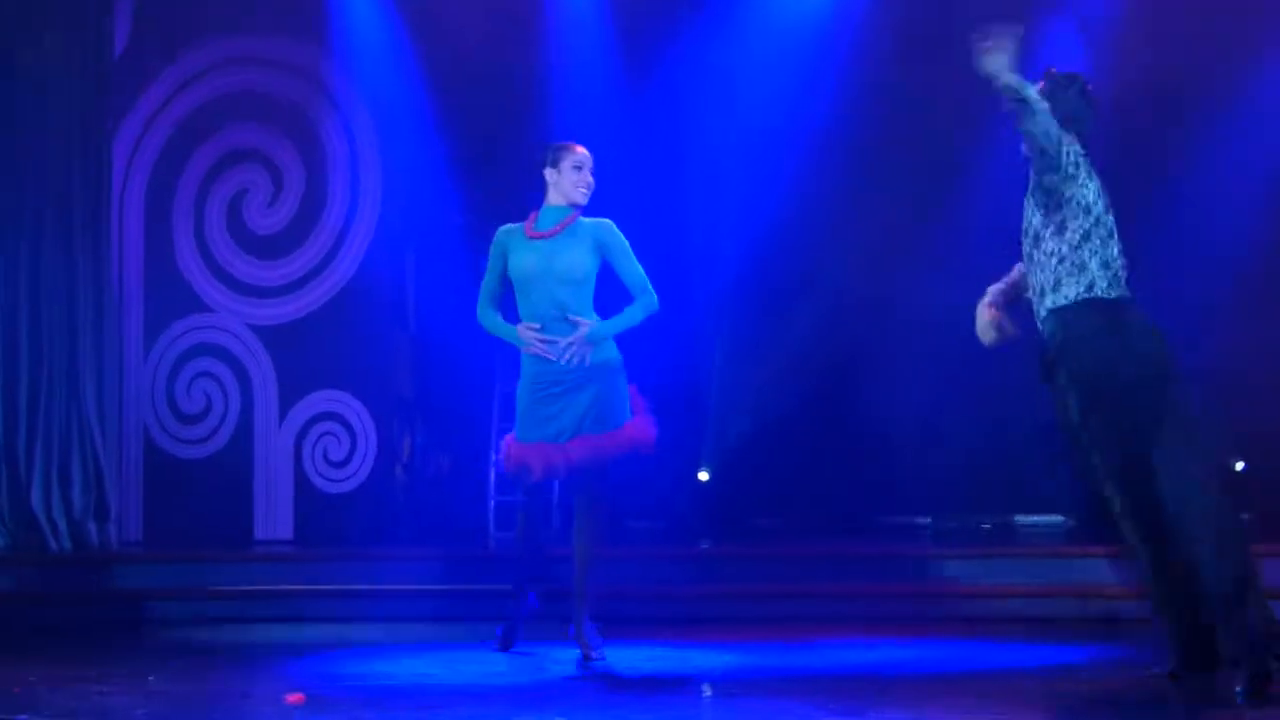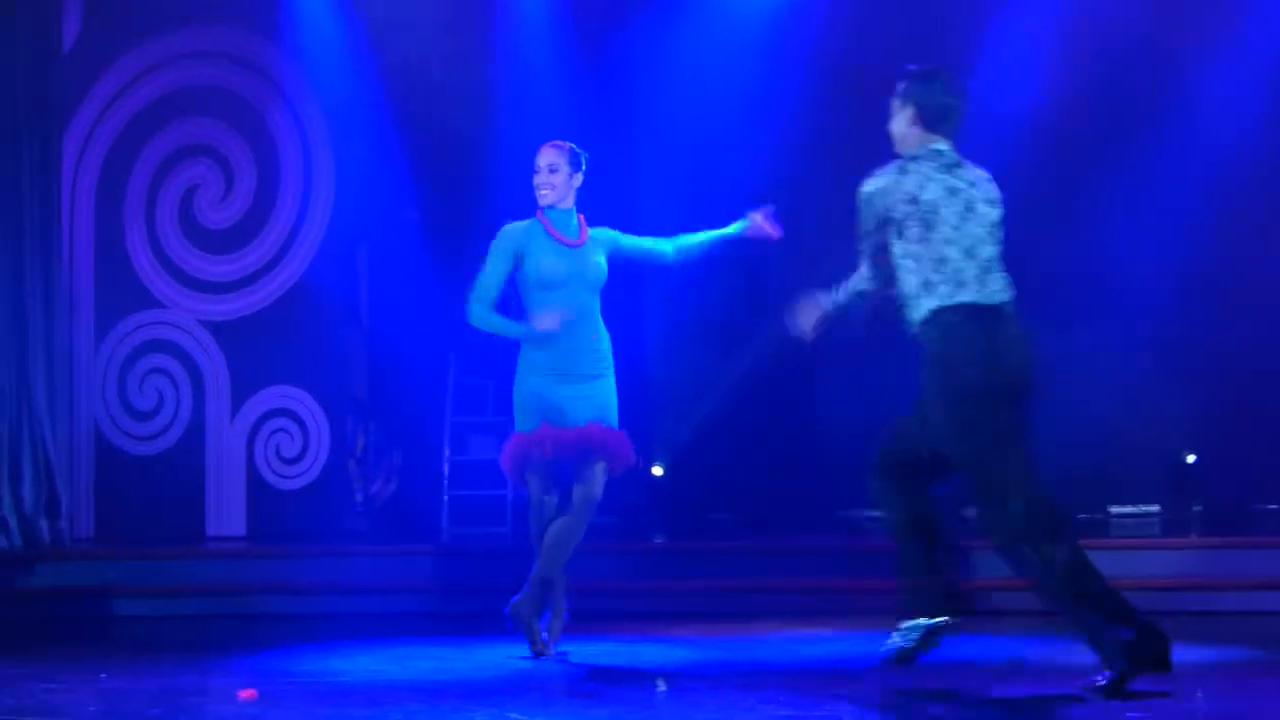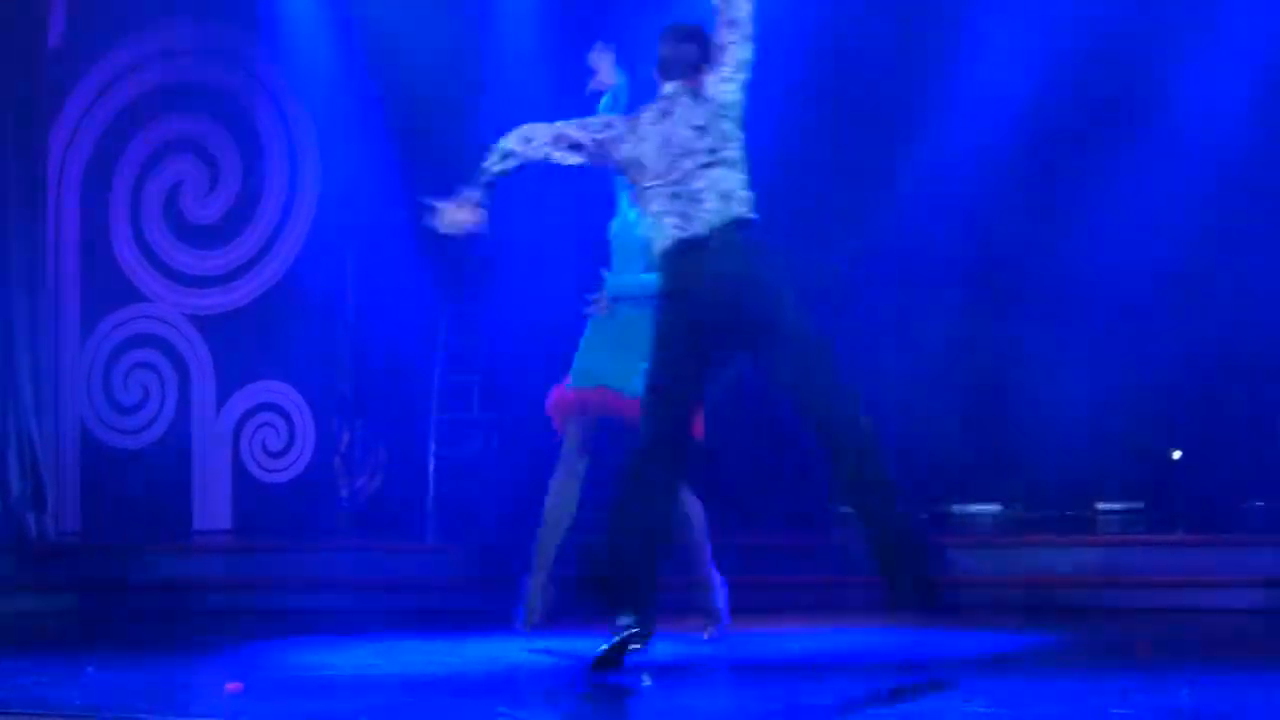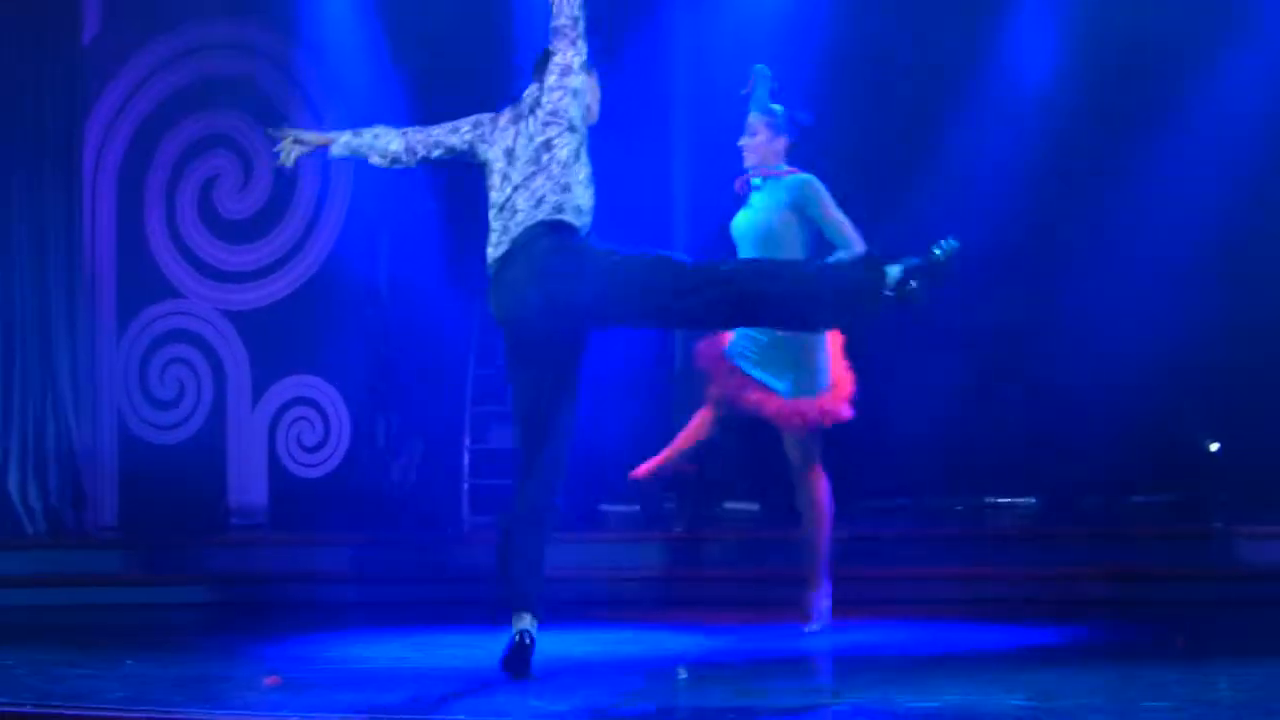
dt=0.4s
person 1, frame 1
left shoulder: (1058, 159)
right shoulder: (1060, 184)
left elbow: (1038, 125)
right elbow: (1036, 271)
left wrist: (1010, 81)
right wrist: (993, 297)
left hip: (1096, 348)
right hip: (1119, 344)
left knee: (1140, 506)
right knee: (1186, 493)
left ankle: (1200, 650)
person 1, frame 2
left shoulder: (884, 187)
right shoulder: (980, 183)
left elbow: (878, 274)
left wrist: (826, 303)
left hip: (962, 354)
right hip: (1000, 347)
left knee: (1015, 510)
right knee: (896, 467)
left ankle: (1129, 640)
right ankle: (929, 603)
person 1, frame 3
left shoulder: (625, 131)
right shoulder: (718, 101)
left elbow: (530, 140)
left wrist: (475, 193)
left hip: (689, 291)
right hip: (746, 268)
left knee: (656, 452)
right knee: (832, 416)
left ankle: (630, 611)
right ankle: (910, 573)
person 1, frame 4
left shoulder: (491, 128)
right shoulder: (558, 106)
left elbow: (408, 141)
left wrist: (329, 142)
left hip: (513, 293)
right hip: (558, 264)
left knee: (539, 460)
right knee: (722, 289)
left ankle: (524, 613)
right ankle: (876, 282)
person 2, frame 1
left shoulder: (599, 232)
right shoulder: (508, 237)
left elbow: (647, 301)
right elbow: (484, 310)
left wrist: (598, 332)
right wrist: (515, 333)
left hip: (596, 376)
right hip: (539, 381)
left knee: (587, 496)
right knee: (534, 495)
left ankle: (582, 616)
right ankle: (522, 596)
person 2, frame 2
left shoulder: (601, 240)
right shoulder: (517, 236)
left elbow: (670, 252)
right elbow: (478, 312)
left wrist: (739, 230)
right wrist: (528, 329)
left hip: (594, 379)
right hip: (541, 380)
left knee: (588, 496)
right knee: (543, 500)
left ankle: (530, 600)
right ankle: (555, 600)
person 2, frame 3
right shoulder: (629, 191)
right elbow: (599, 124)
left wrist: (618, 289)
right wrist: (613, 87)
left hip: (656, 350)
right hip: (606, 342)
right knee: (574, 454)
left ankle: (710, 581)
right ankle: (539, 582)
person 2, frame 4
left shoulder: (802, 187)
right shoulder: (757, 189)
left elbow: (855, 251)
right elbow: (766, 125)
right wrist: (760, 91)
left hip: (792, 334)
right hip: (753, 331)
left knee: (803, 459)
left ankle: (818, 586)
